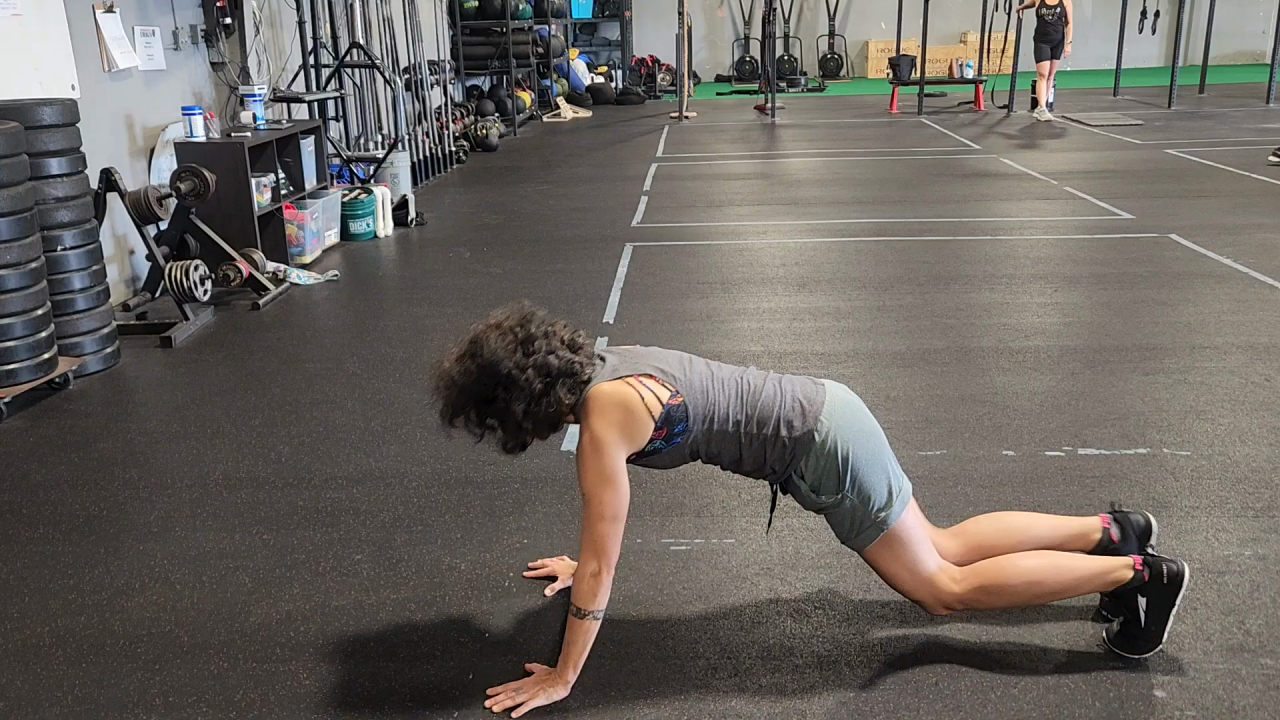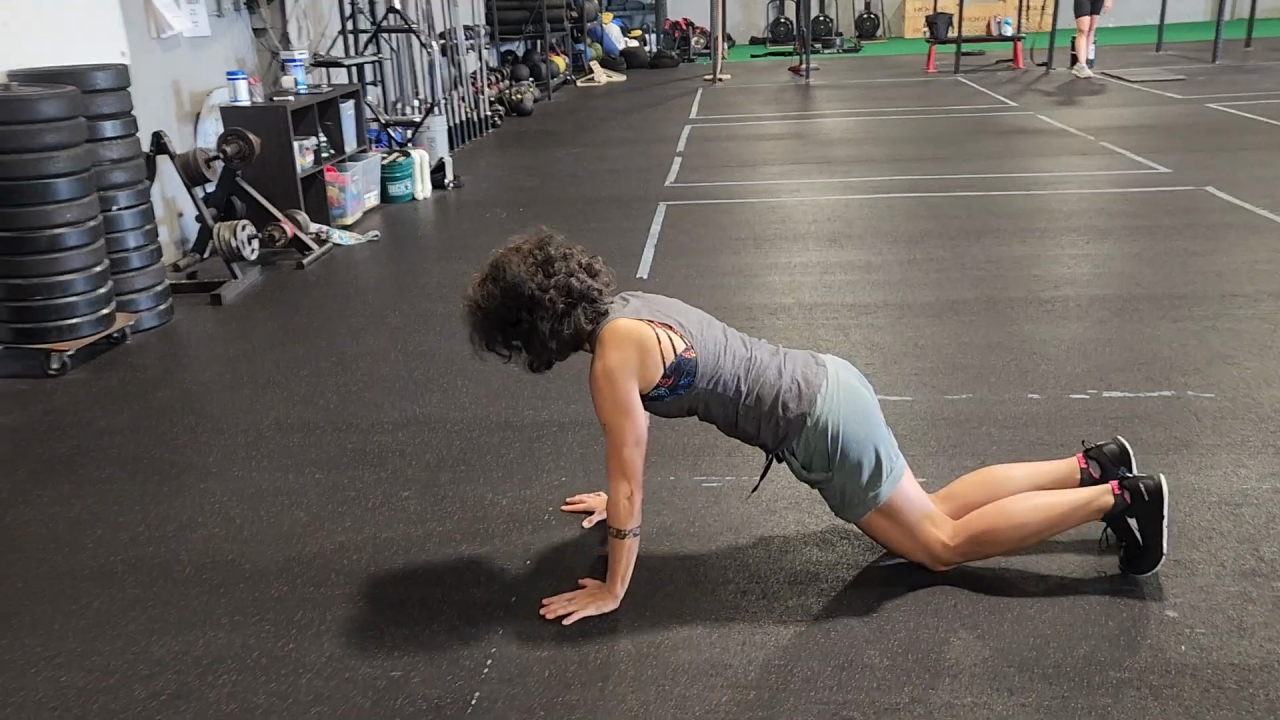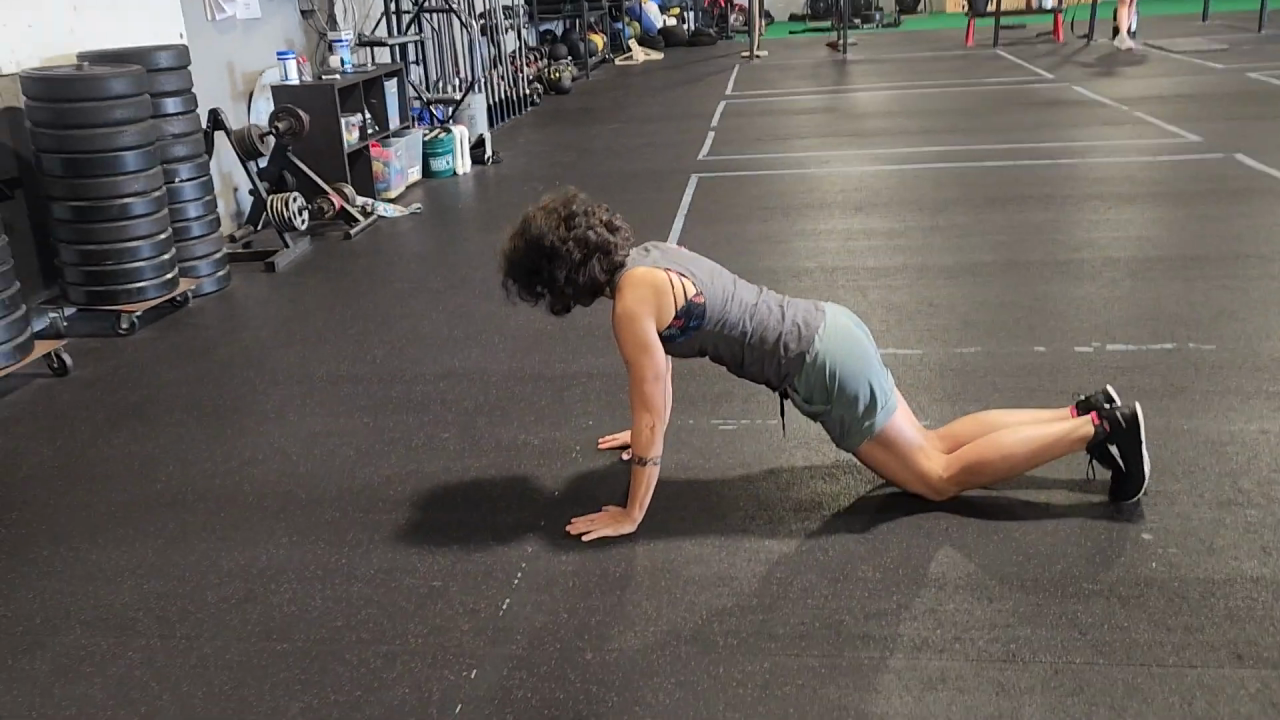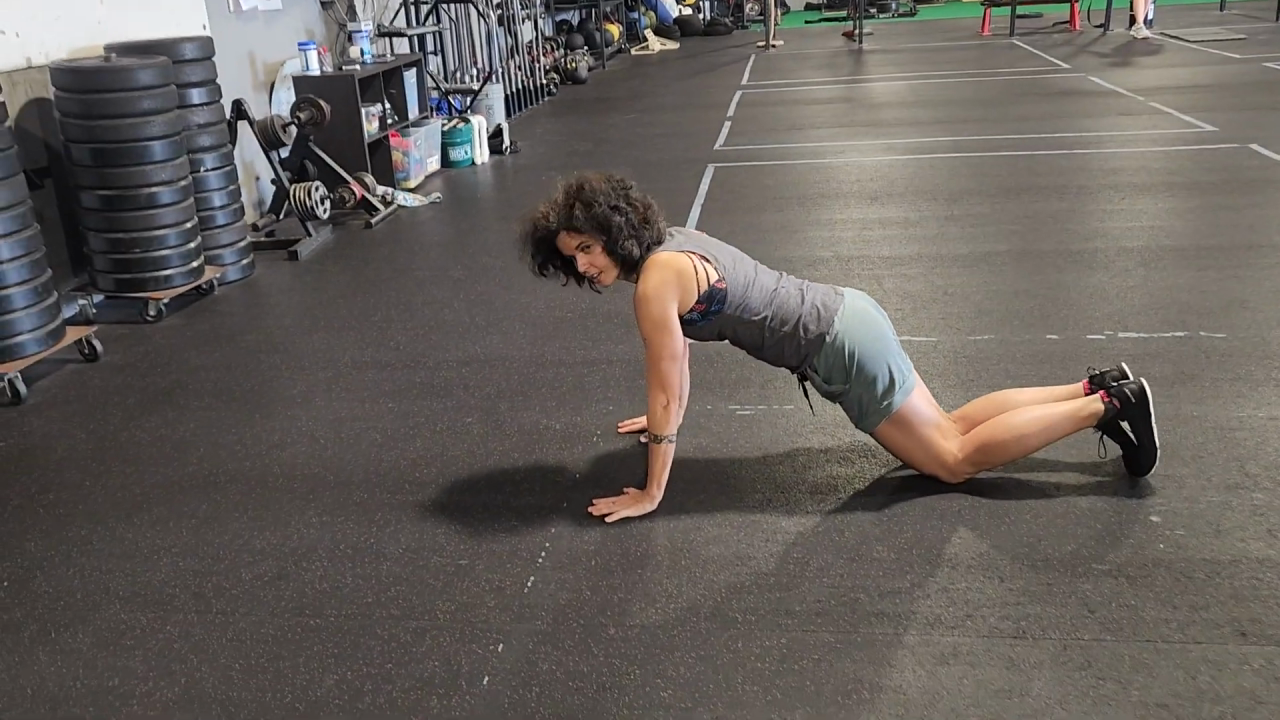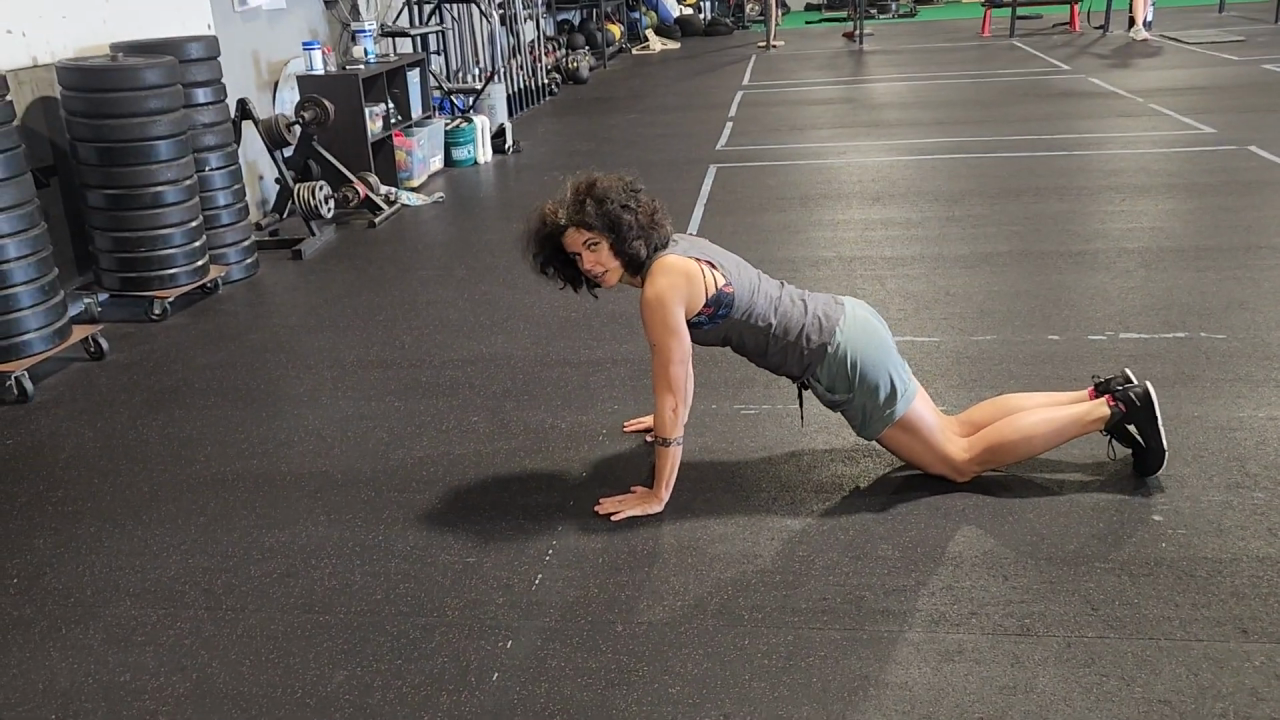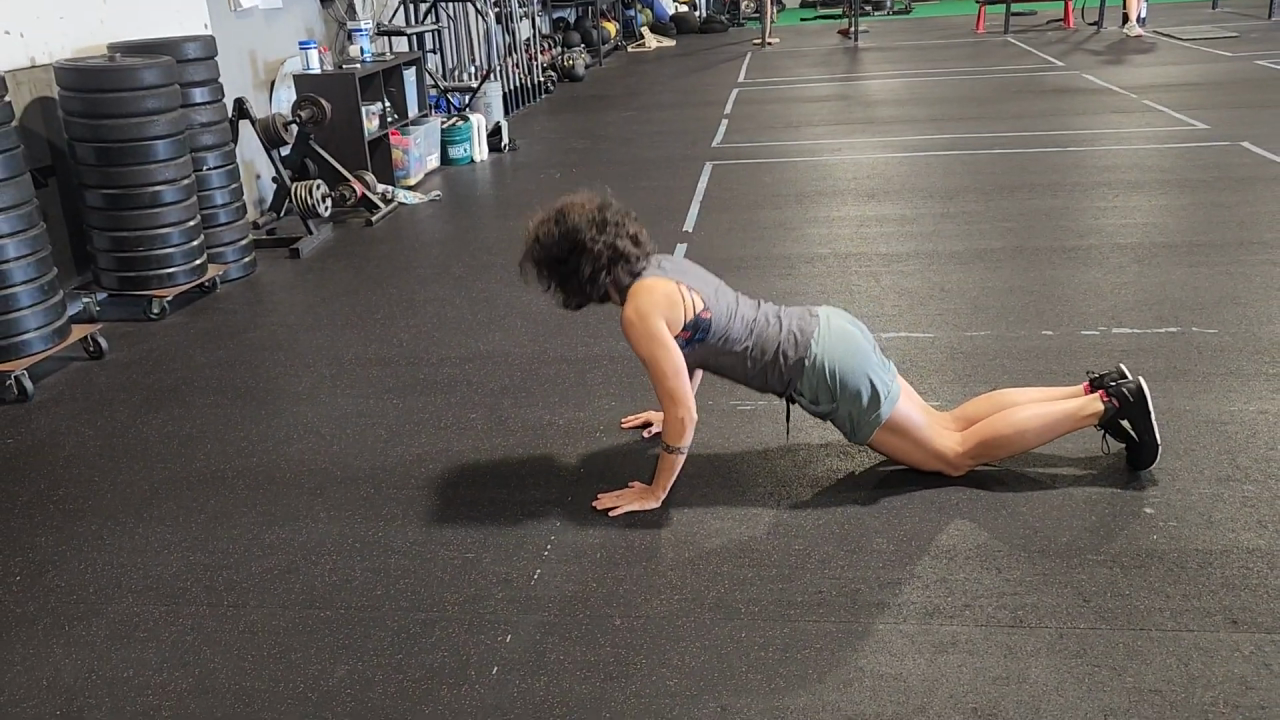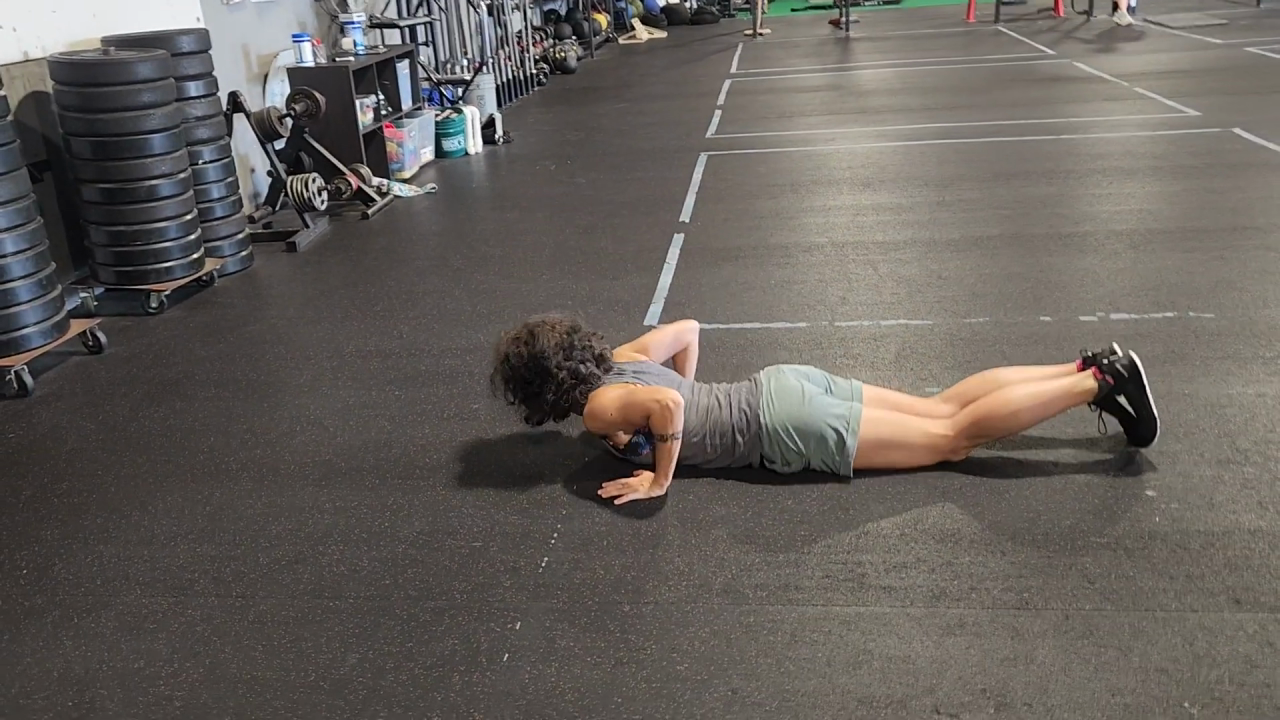
dt=0.5s
person 1, frame 1
left shoulder: (603, 418)
right shoulder: (595, 368)
left elbow: (600, 565)
right wrist: (585, 564)
left hip: (824, 444)
right hip: (820, 412)
left knee: (942, 584)
right knee: (938, 547)
left ankle: (1136, 573)
right ankle: (1106, 531)
person 1, frame 2
left shoulder: (613, 353)
right shoulder: (623, 307)
left elbow: (628, 487)
right elbow: (640, 434)
left wrist: (611, 593)
right wrist: (618, 499)
left hip: (822, 428)
right hip: (826, 384)
left knee: (943, 544)
right knee: (934, 511)
left ankle: (1117, 498)
right ankle: (1091, 466)
person 1, frame 3
left shoulder: (631, 297)
right shoulder: (643, 256)
left elbow: (650, 414)
right elbow: (663, 362)
left wrist: (631, 515)
right wrist: (646, 435)
left hip: (823, 364)
right hip: (827, 330)
left knee: (939, 477)
right knee: (929, 448)
left ankle: (1099, 429)
right ankle: (1082, 413)
person 1, frame 4
left shoulder: (655, 280)
right shoulder: (668, 243)
left elbow: (665, 396)
right elbow: (679, 354)
left wrist: (651, 496)
right wrist: (666, 416)
left hip: (841, 347)
right hip: (845, 316)
left knee: (955, 459)
right knee: (947, 428)
left ankle: (1106, 406)
right ankle: (1097, 389)
person 1, frame 5
left shoulder: (661, 285)
right shoulder: (672, 247)
left elbow: (673, 400)
right elbow: (684, 359)
left wrist: (657, 496)
right wrist: (668, 417)
left hip: (842, 355)
right hip: (844, 325)
left knee: (961, 460)
right knee: (951, 431)
left ankle: (1113, 410)
right ankle: (1103, 394)
person 1, frame 6
left shoulder: (639, 306)
right shoulder: (656, 264)
left elbow: (684, 415)
left wrist: (656, 492)
right wrist: (672, 412)
left hip: (823, 366)
right hip: (825, 331)
left knee: (955, 454)
right knee: (947, 423)
left ankle: (1104, 405)
right ankle: (1098, 389)
person 1, frame 7
left shoulder: (597, 409)
right shoulder: (618, 361)
left elbow: (666, 407)
right elbow: (686, 328)
left wrist: (659, 479)
left hip: (787, 427)
right hip: (785, 385)
left knee: (952, 438)
right knee: (943, 407)
left ankle: (1097, 384)
right ankle: (1090, 367)
